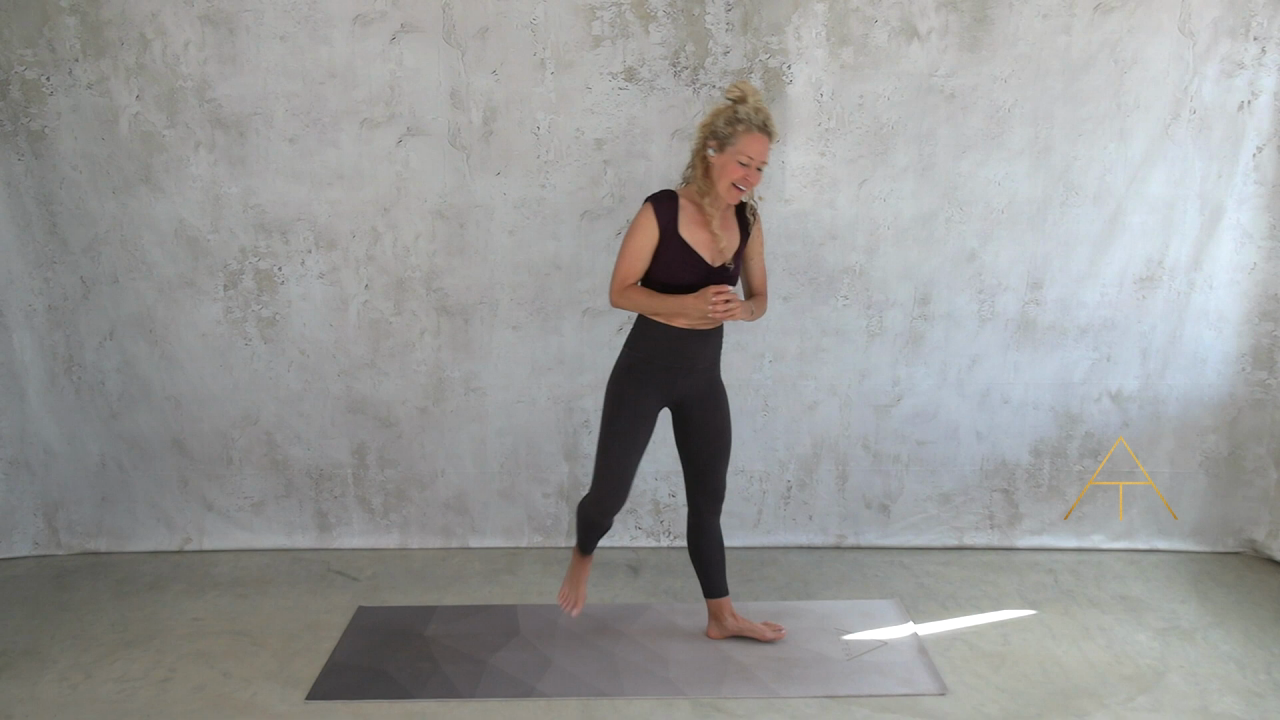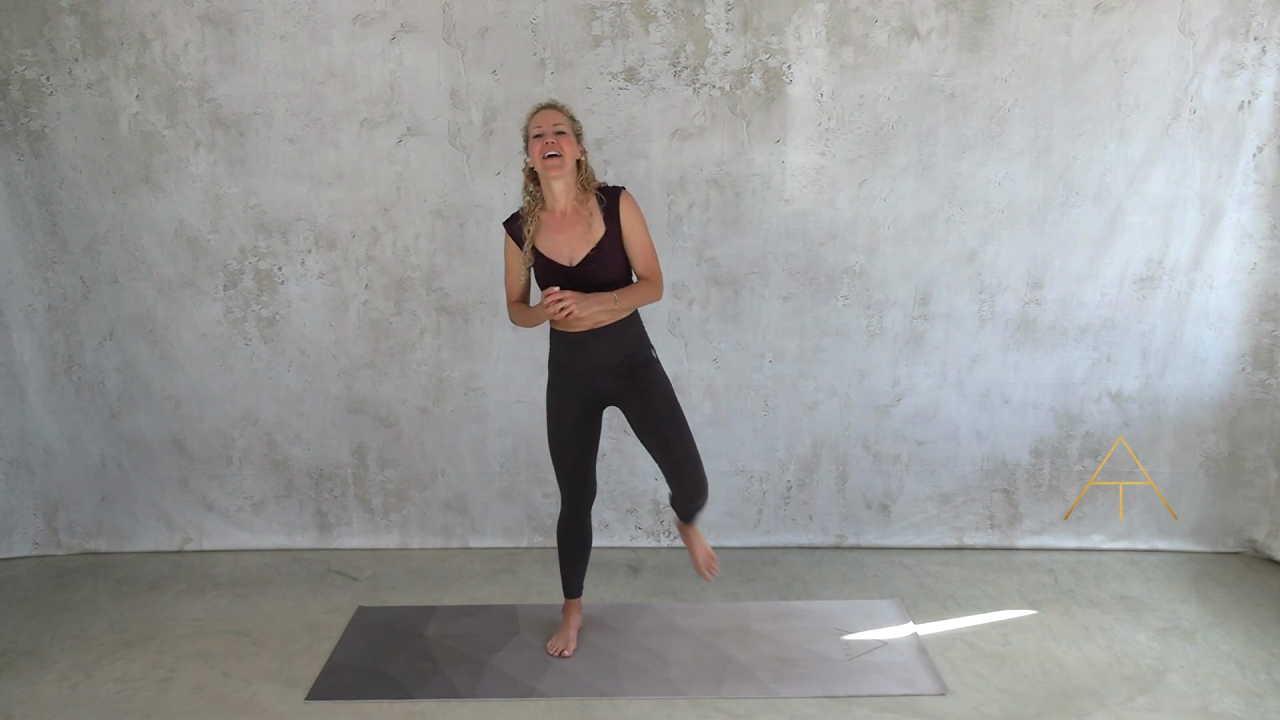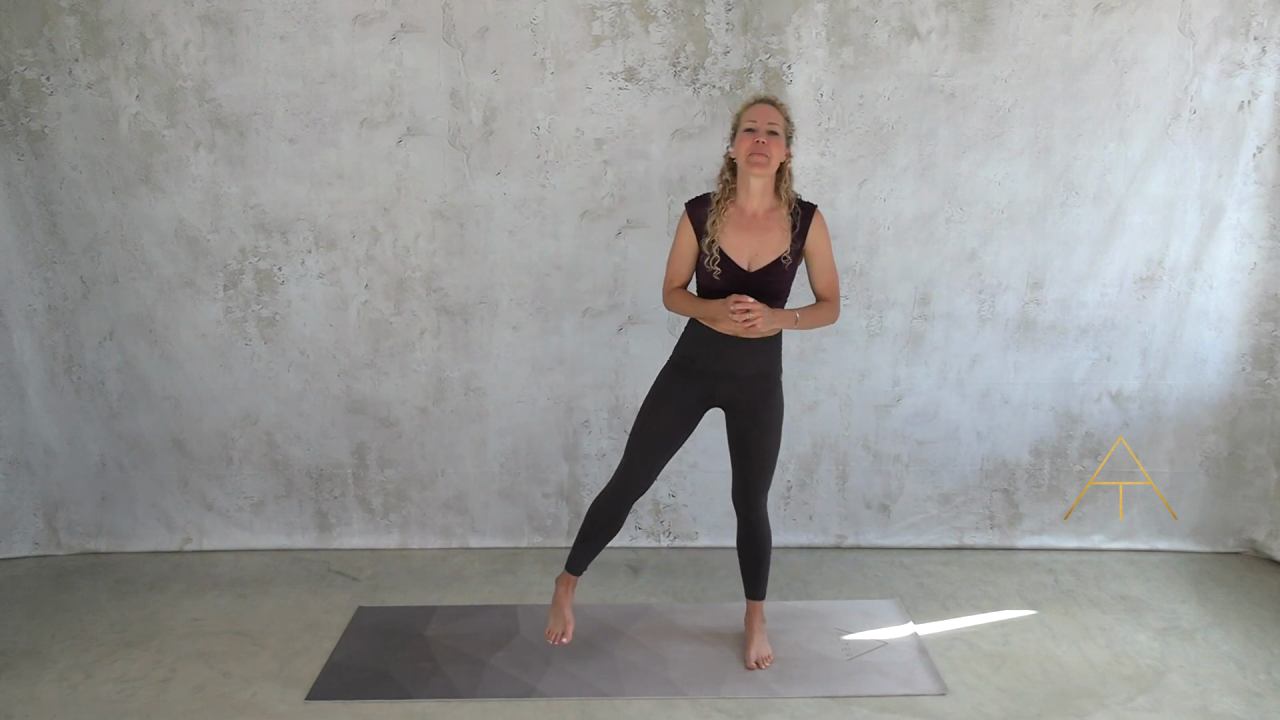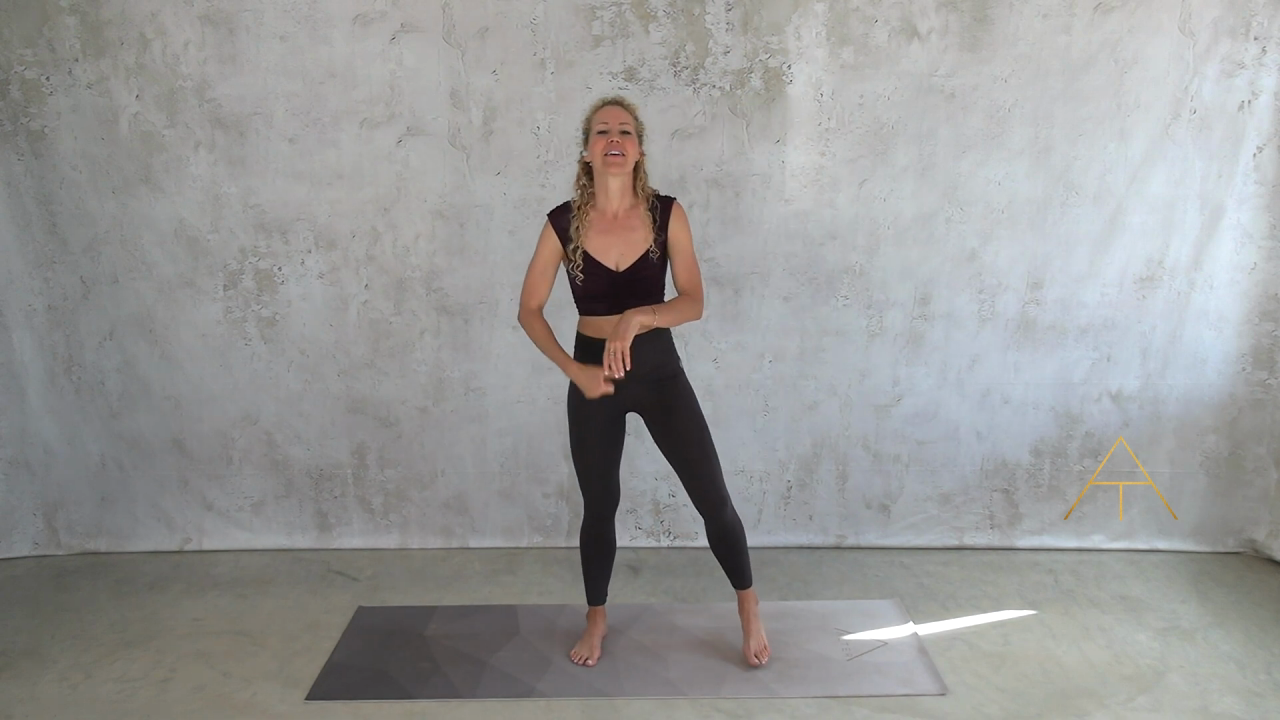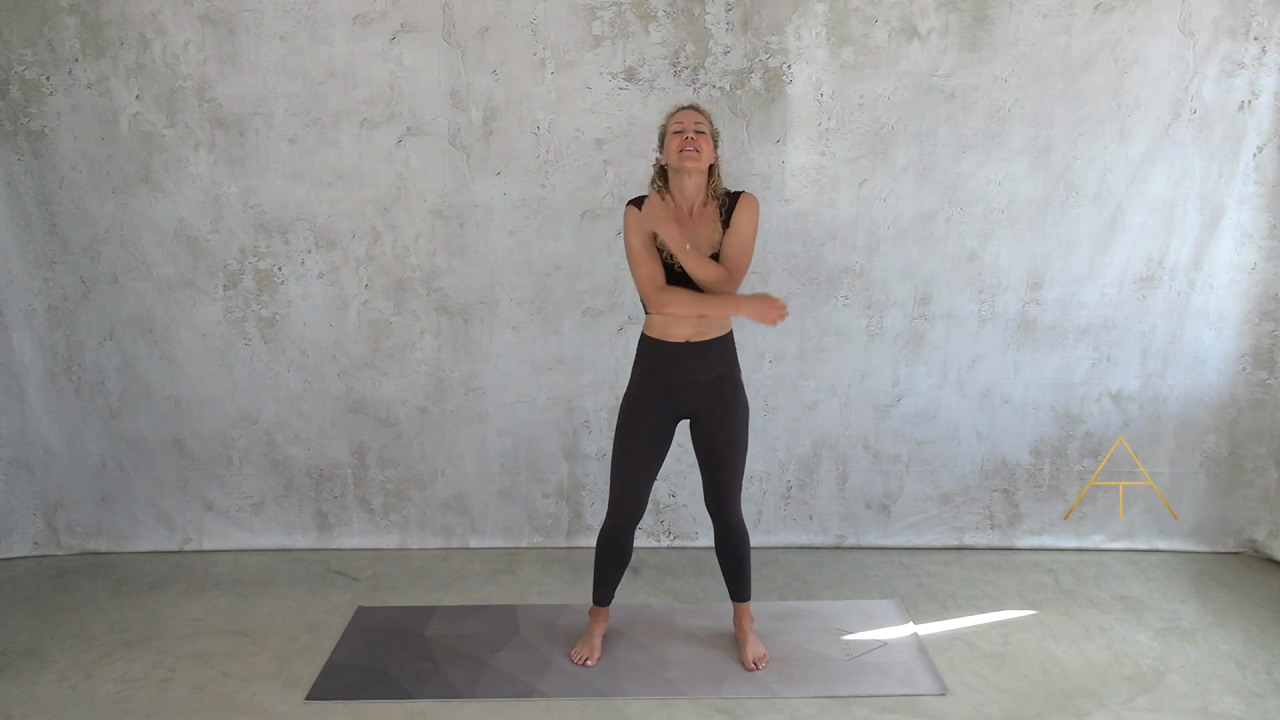
dt=1s
person 1, frame 1
left shoulder: (747, 220)
right shoulder: (659, 210)
left elbow: (758, 297)
right elbow: (620, 292)
left wrist: (741, 309)
right wrist: (690, 305)
left hip: (703, 374)
right hip: (645, 366)
left knee: (708, 500)
right knee: (610, 492)
left ankle: (722, 616)
right ankle: (582, 555)
person 1, frame 2
left shoulder: (617, 204)
right shoulder: (520, 227)
left elbow: (652, 285)
right elbow: (517, 308)
left wrist: (589, 302)
right wrist: (540, 312)
left hip: (630, 356)
right hip: (569, 368)
left knee: (691, 480)
right knee: (577, 497)
left ankle: (686, 520)
right ankle: (571, 612)
person 1, frame 3
left shoulder: (805, 221)
right shoulder: (700, 213)
left elbow: (830, 306)
right elbow: (671, 294)
left wrist: (778, 317)
right wrist: (717, 308)
left hip: (759, 374)
right hip: (693, 363)
left knee: (751, 503)
right knee: (629, 481)
left ankle: (755, 619)
right ankle: (567, 583)
person 1, frame 4
left shoulder: (667, 213)
right shoulder: (562, 223)
left elbow: (693, 304)
right elbow: (530, 310)
left wrist: (635, 319)
right wrist: (571, 368)
left hip: (657, 366)
right hip: (592, 372)
left knee: (712, 494)
right knee: (599, 504)
left ankle: (748, 606)
right ankle: (596, 618)
person 1, frame 5
left shoulder: (740, 207)
right shoulder: (641, 212)
left elbow: (725, 281)
right elbow: (658, 298)
left wrist: (674, 231)
right wrist: (751, 304)
left hip: (718, 375)
right hip: (655, 373)
left knee: (725, 506)
right knee: (623, 508)
left ankle: (743, 620)
right ankle: (597, 619)
